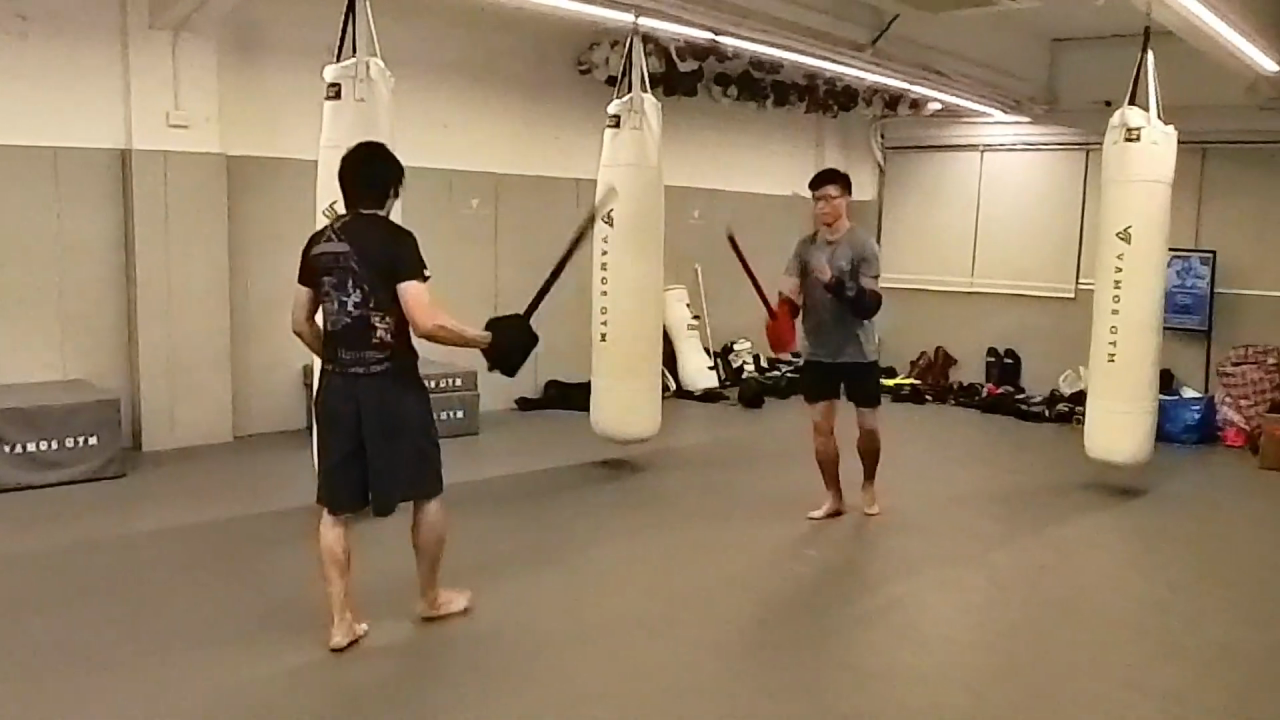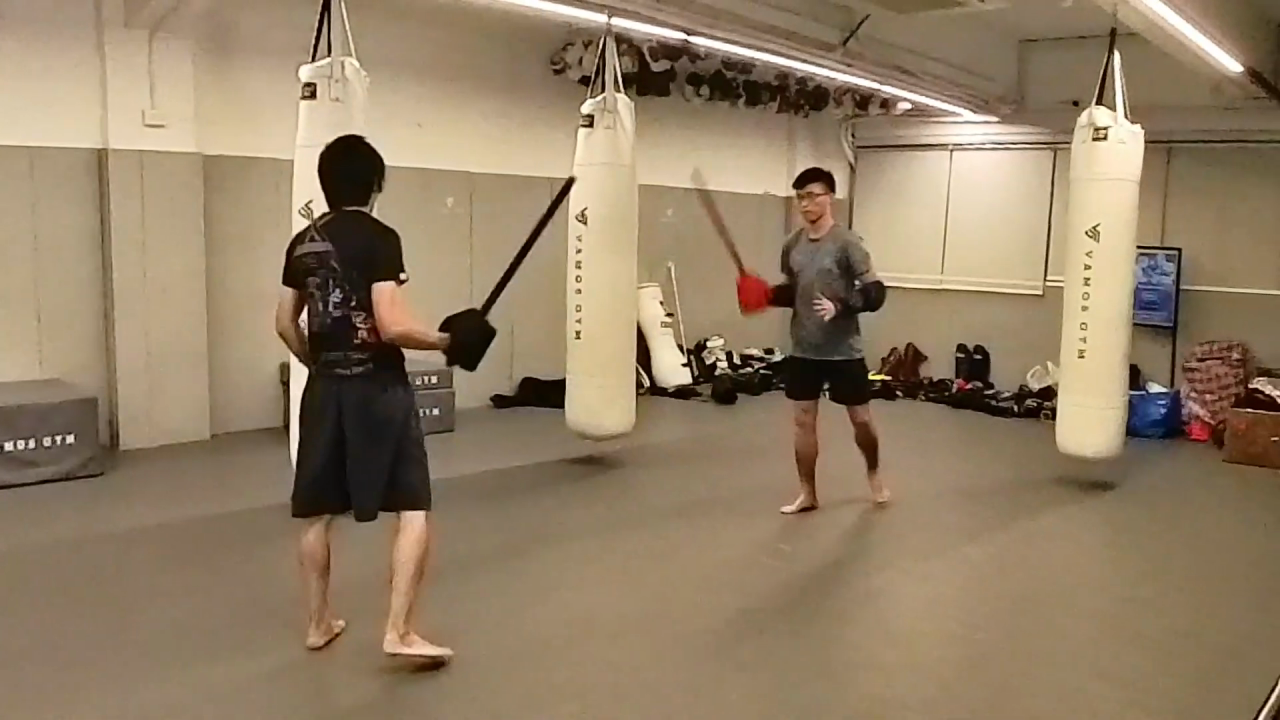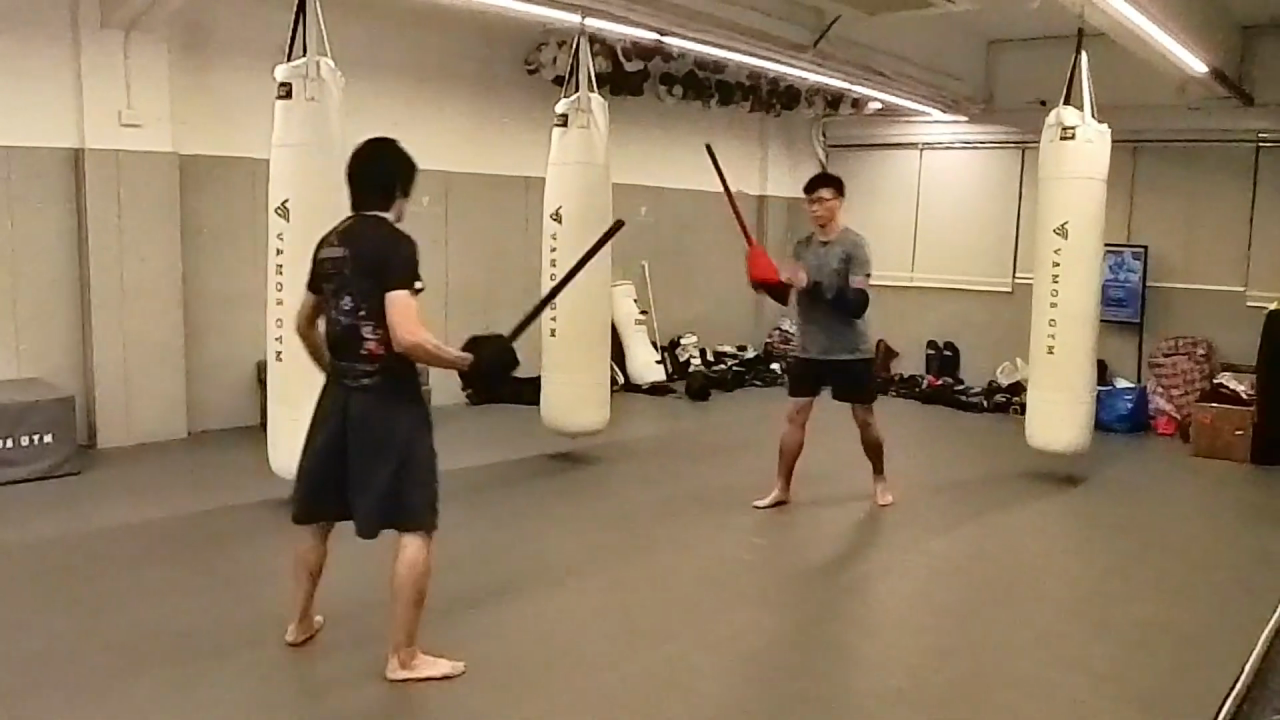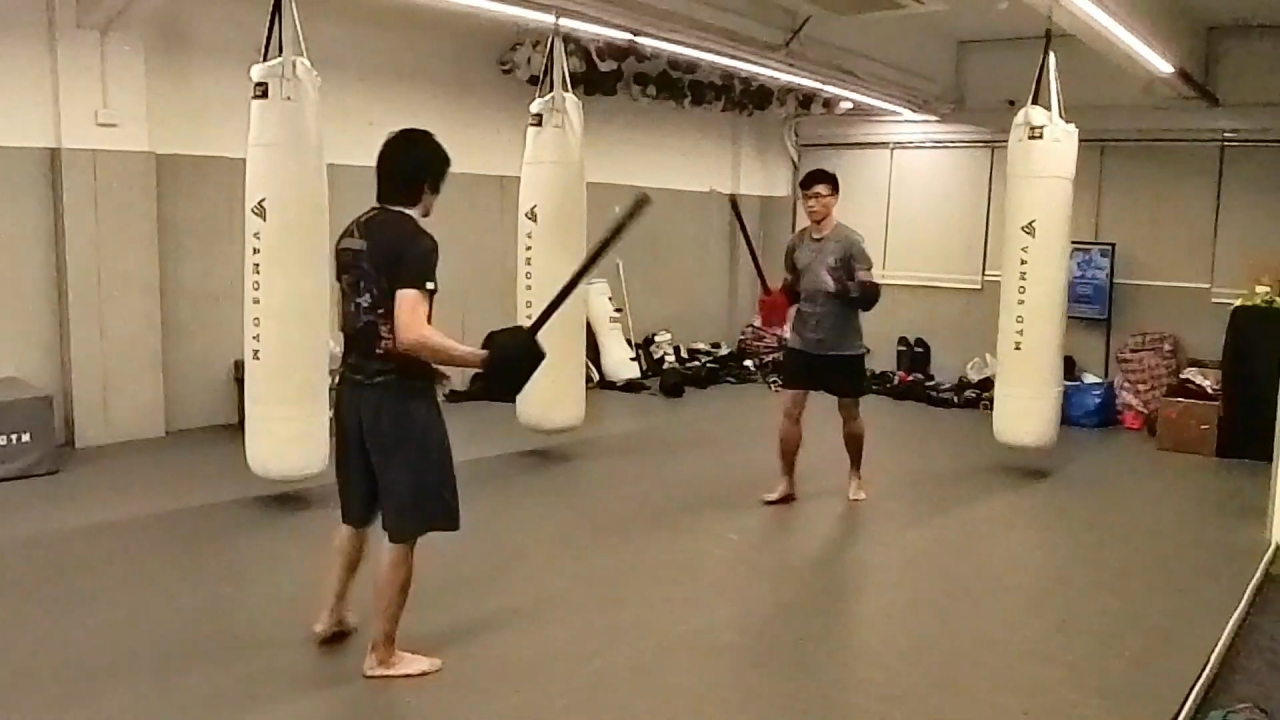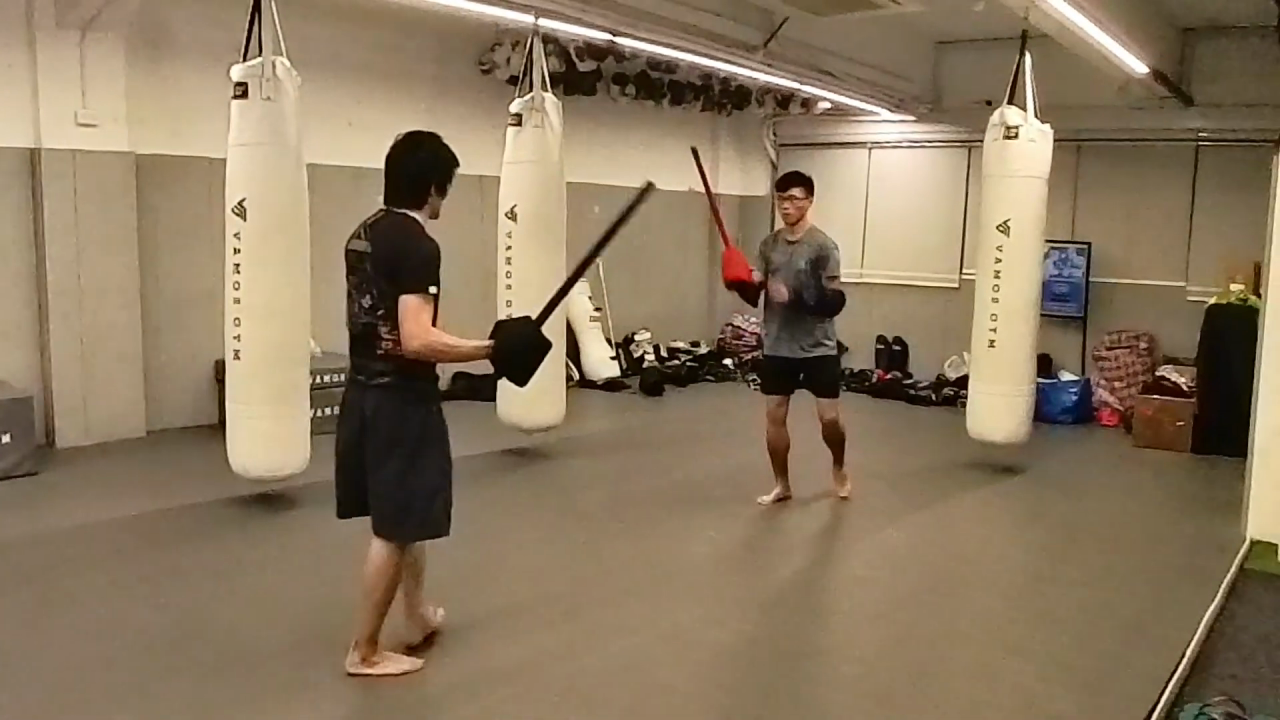
dt=0.3s
person 1, frame 1
left shoulder: (318, 244)
right shoulder: (397, 241)
left elbow: (301, 324)
right elbow: (425, 321)
right wrist: (484, 339)
left hip: (336, 386)
right hip: (392, 385)
left knee: (336, 508)
right knee: (427, 493)
left ankle: (342, 622)
right ankle: (431, 597)
person 1, frame 2
left shoulder: (302, 243)
right shoulder: (378, 238)
left elbow: (285, 324)
right elbow: (394, 327)
right wrist: (446, 340)
left hip: (323, 387)
right hip: (377, 387)
left knee: (318, 511)
right knee: (413, 507)
left ankle: (319, 622)
right ankle: (400, 631)
person 1, frame 3
left shoulder: (330, 244)
right shoulder: (395, 245)
left elbow: (305, 326)
right elbow: (407, 337)
right wrist: (464, 360)
left hip: (340, 394)
right hip: (389, 399)
left knee: (317, 513)
right knee: (413, 528)
left ankle: (301, 621)
right ankle: (404, 656)
person 1, frame 4
left shoulder: (353, 234)
right shoulder: (414, 242)
right elbow: (411, 336)
right wrist: (481, 357)
left hip: (354, 389)
right hip: (400, 395)
left knee: (359, 510)
right knee: (405, 525)
left ankle: (333, 613)
right ankle: (383, 653)
person 1, frame 5
left shoulder: (362, 236)
right shoulder: (418, 246)
right elbow: (414, 339)
right wrist: (489, 348)
left hip: (363, 392)
right hip: (403, 397)
left knee: (399, 517)
right knee: (397, 525)
left ankle: (417, 616)
right ankle: (363, 651)
person 2, frame 1
left shoulder: (863, 246)
right shoulder: (806, 245)
left elbow: (869, 304)
right elbow: (790, 293)
left wrist: (834, 283)
left hip: (858, 352)
right hip: (817, 352)
left knee: (868, 426)
right knee: (821, 425)
left ankle: (868, 485)
right ankle: (834, 498)
person 2, frame 2
left shoulder: (848, 243)
right shoulder: (792, 245)
left elbow: (876, 294)
left wrist: (841, 307)
right wrist: (766, 295)
left hip: (844, 350)
right hip: (802, 350)
left knee: (861, 419)
right knee: (803, 421)
left ankle: (873, 474)
right ankle: (807, 494)
person 2, frame 3
left shoulder: (855, 245)
right shoulder: (803, 246)
left elbow: (856, 303)
right elbow: (788, 291)
left wrist: (812, 286)
left hip: (851, 352)
right hip: (809, 349)
left knee: (864, 420)
right knee: (795, 417)
left ankle: (880, 480)
right ankle: (782, 488)
person 2, frame 4
left shoulder: (850, 242)
right shoulder: (796, 243)
left elbow: (870, 296)
left wrist: (838, 288)
left hip: (844, 346)
right hip: (802, 343)
left knee: (850, 413)
right knee: (791, 411)
left ankle: (855, 476)
right ankle: (787, 483)
person 2, frame 5
left shoulder: (823, 245)
right shoulder: (768, 244)
left elbow: (834, 302)
right elbow: (754, 293)
left wrist: (794, 297)
left hip: (817, 347)
right hip: (776, 346)
left knee: (829, 417)
right knee: (775, 415)
left ankle: (839, 469)
right ankle: (781, 484)
